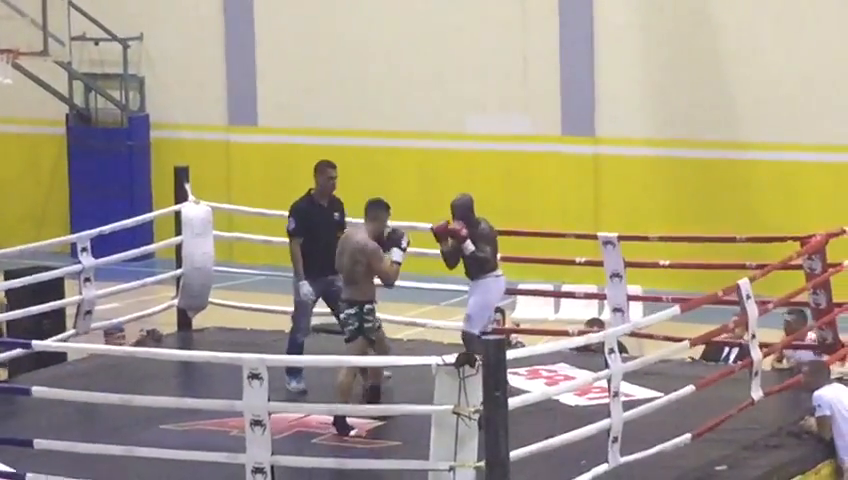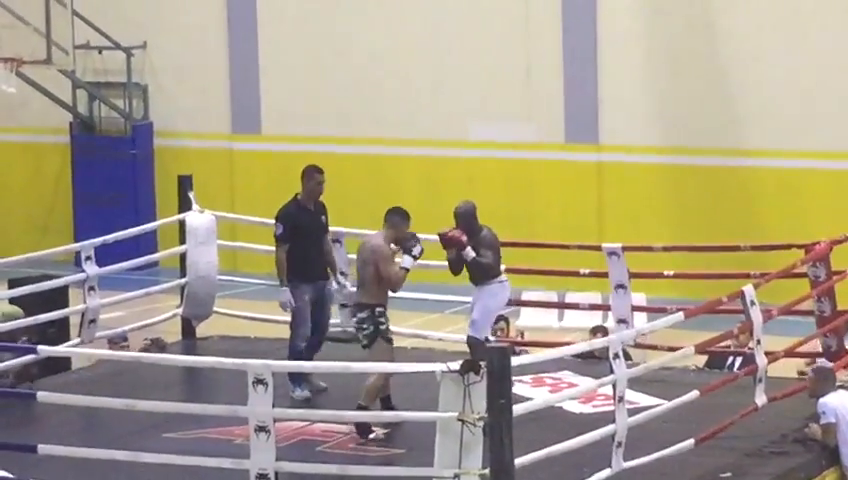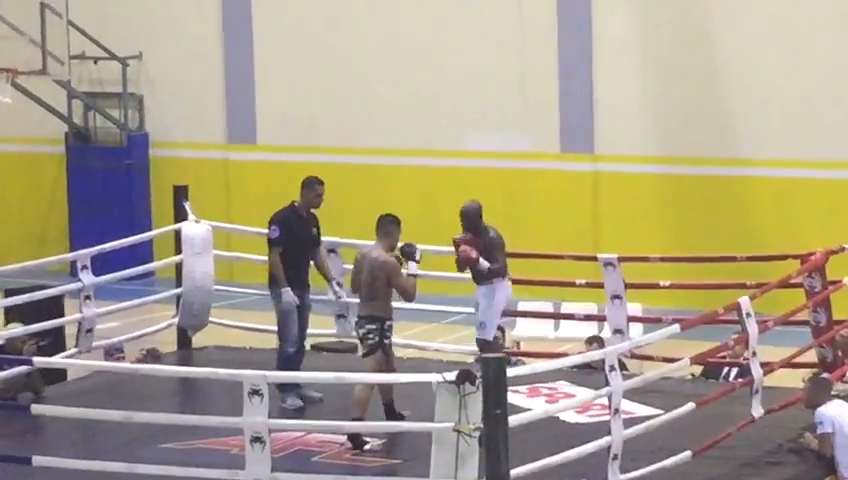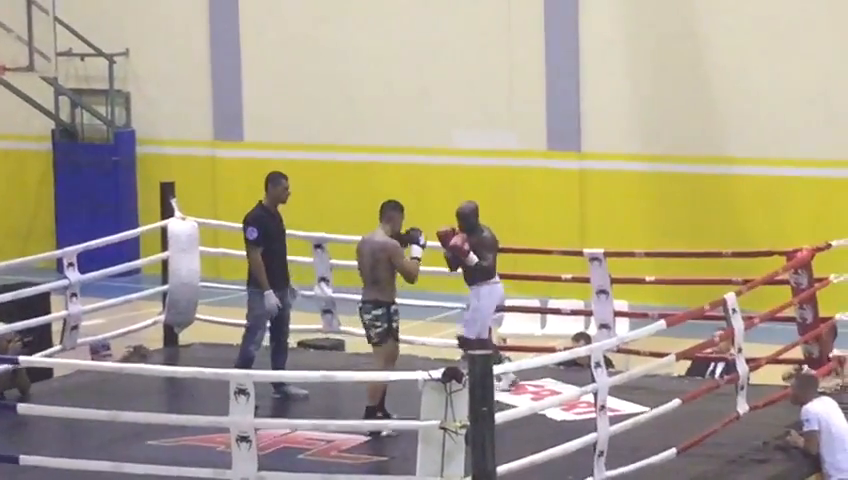
dt=0.4s
person 1, frame 1
left shoulder: (348, 236)
right shoulder: (369, 246)
left elbow: (338, 265)
right elbow: (389, 280)
right wrist: (398, 251)
left hip: (353, 304)
right hip: (358, 308)
left knee: (382, 348)
right knee: (352, 365)
left ankle: (373, 399)
right ankle: (340, 420)
person 1, frame 2
left shoulder: (370, 242)
right shoulder: (380, 248)
right elbow: (394, 285)
left wrist: (400, 252)
right wrist: (409, 258)
left hip: (367, 309)
right hip: (370, 312)
left knee: (384, 363)
left ankle: (387, 408)
right ankle: (361, 419)
person 1, frame 3
left shoulder: (363, 255)
right shoulder: (388, 262)
left elbow: (355, 288)
right elbow: (409, 294)
right wrist: (412, 264)
left hip: (366, 319)
right hip: (377, 323)
left knee: (388, 366)
left ankle: (391, 415)
right ankle: (354, 433)
person 1, frame 4
left shoulder: (364, 242)
right shoulder: (390, 244)
right elbow: (411, 276)
right wrist: (417, 247)
left hip: (367, 306)
right hip: (382, 308)
left knee: (387, 360)
right knee: (383, 366)
left ankle: (380, 410)
right ankle: (370, 419)
person 2, frame 1
left shoulder: (336, 205)
right shoulder: (301, 208)
right elbow: (295, 246)
right wrist: (302, 281)
left hip: (333, 276)
right hip: (308, 279)
right knee: (301, 329)
right ankle: (293, 376)
person 2, frame 2
left shoulder: (321, 208)
right shoulder: (288, 213)
right elbow: (281, 252)
left wrist: (335, 273)
right wrist: (283, 287)
left hip: (322, 280)
right hip: (300, 283)
left knee: (320, 332)
right knee: (301, 334)
left ankle: (304, 373)
right ankle: (296, 383)
person 2, frame 3
left shoulder: (312, 220)
right shoulder: (283, 218)
left elbow: (317, 254)
right elbow: (273, 256)
left wrist: (332, 282)
right wrist: (284, 289)
left hip: (302, 288)
right hip: (284, 288)
left knee: (299, 341)
right knee: (289, 340)
left ankle: (295, 386)
right ankle: (285, 392)
person 2, frame 4
left shoulder: (276, 215)
right shoulder: (256, 218)
right elbow: (254, 257)
left wrist: (288, 283)
right wrist: (267, 292)
left hip: (281, 288)
right hip: (262, 291)
left knee: (281, 339)
right knee: (253, 341)
left ankle: (280, 385)
person 3, frame 1
left shoulder: (483, 230)
right shoulder: (463, 230)
left elbow: (486, 262)
right elbow: (451, 263)
left wrist: (465, 243)
right wrist: (443, 242)
left hip: (489, 283)
right hip: (479, 282)
left knee: (469, 334)
right knee: (478, 332)
person 3, frame 2
left shoulder: (486, 237)
right shoulder: (467, 237)
left elbow: (487, 267)
right elbow: (456, 270)
left wrist: (465, 249)
right wrist: (450, 249)
left hip: (494, 289)
right hip: (483, 289)
left knee: (474, 339)
right knee: (476, 337)
person 3, frame 3
left shoulder: (492, 238)
right shoulder: (470, 236)
left elbow: (501, 271)
right elbow: (461, 267)
left wrist: (478, 261)
right wrist: (460, 252)
left hip: (495, 288)
right hip: (483, 287)
left knee: (484, 340)
right knee: (484, 337)
person 3, frame 4
left shoulder: (485, 237)
right shoulder: (465, 235)
left elbow: (487, 270)
right elbow: (453, 266)
left wrist: (467, 255)
right wrist: (447, 246)
left hip: (487, 290)
right hip: (479, 289)
left knee: (466, 339)
right knee: (481, 340)
right ankle: (505, 376)
